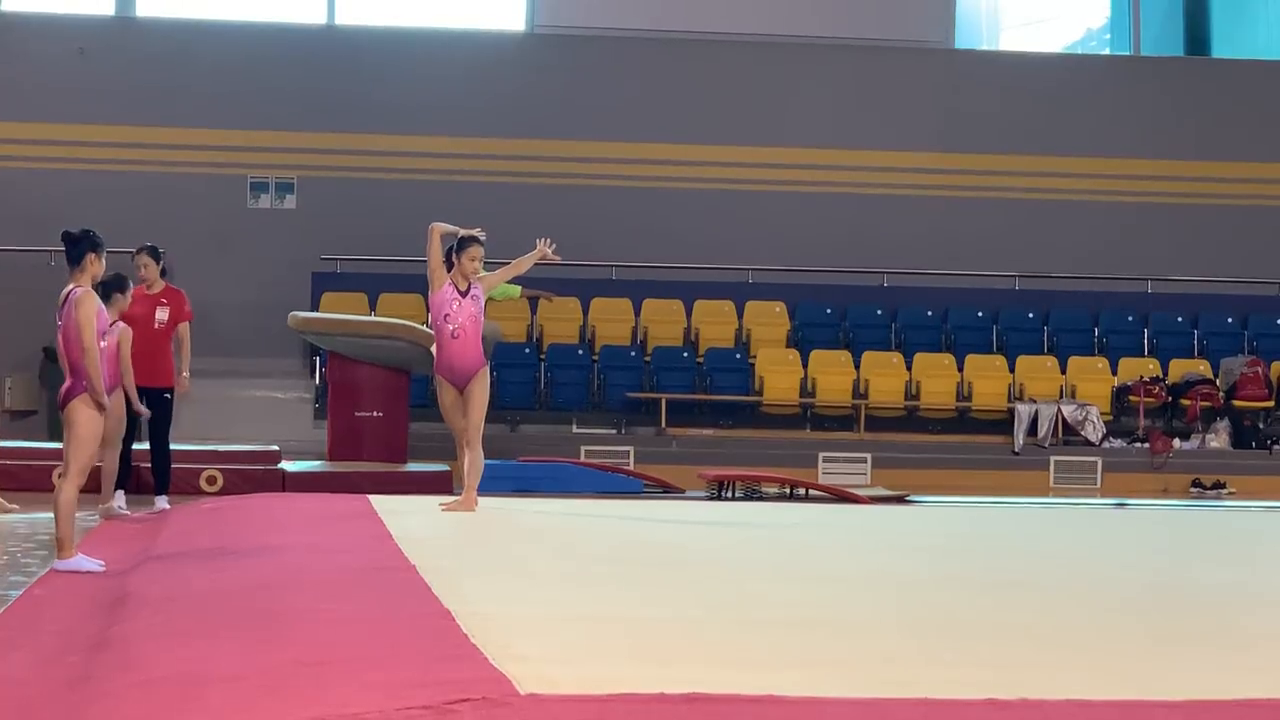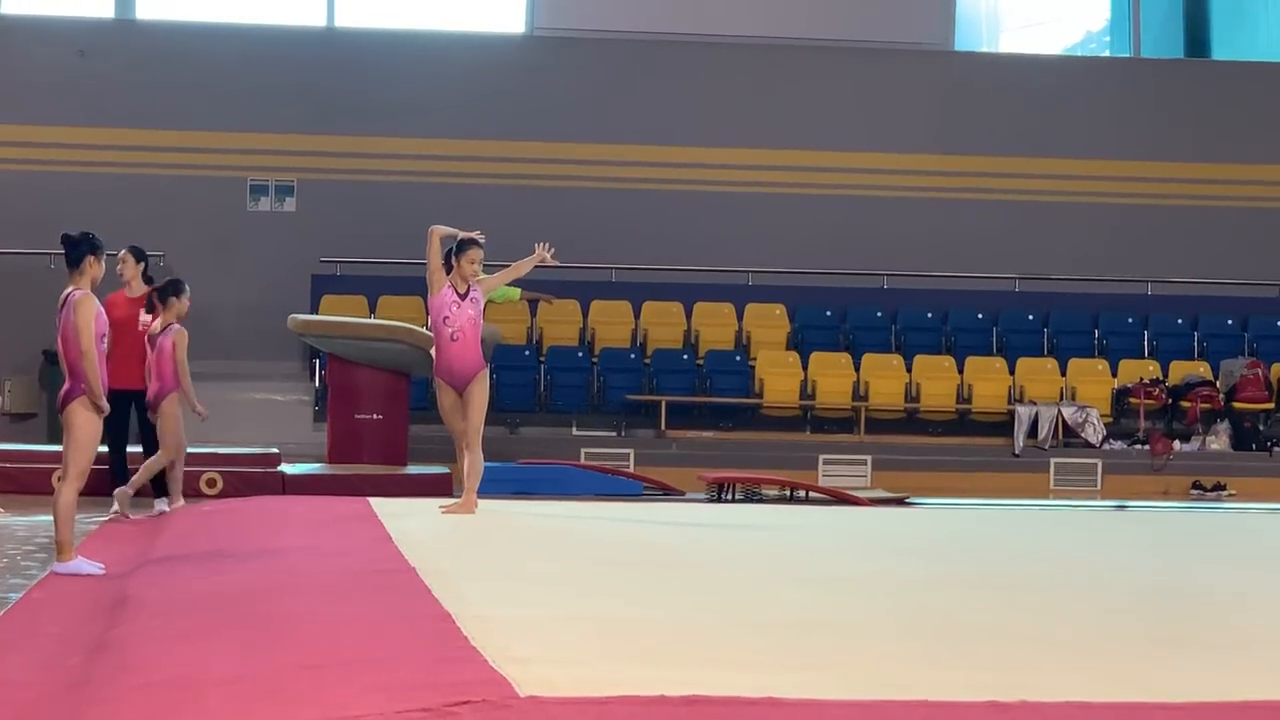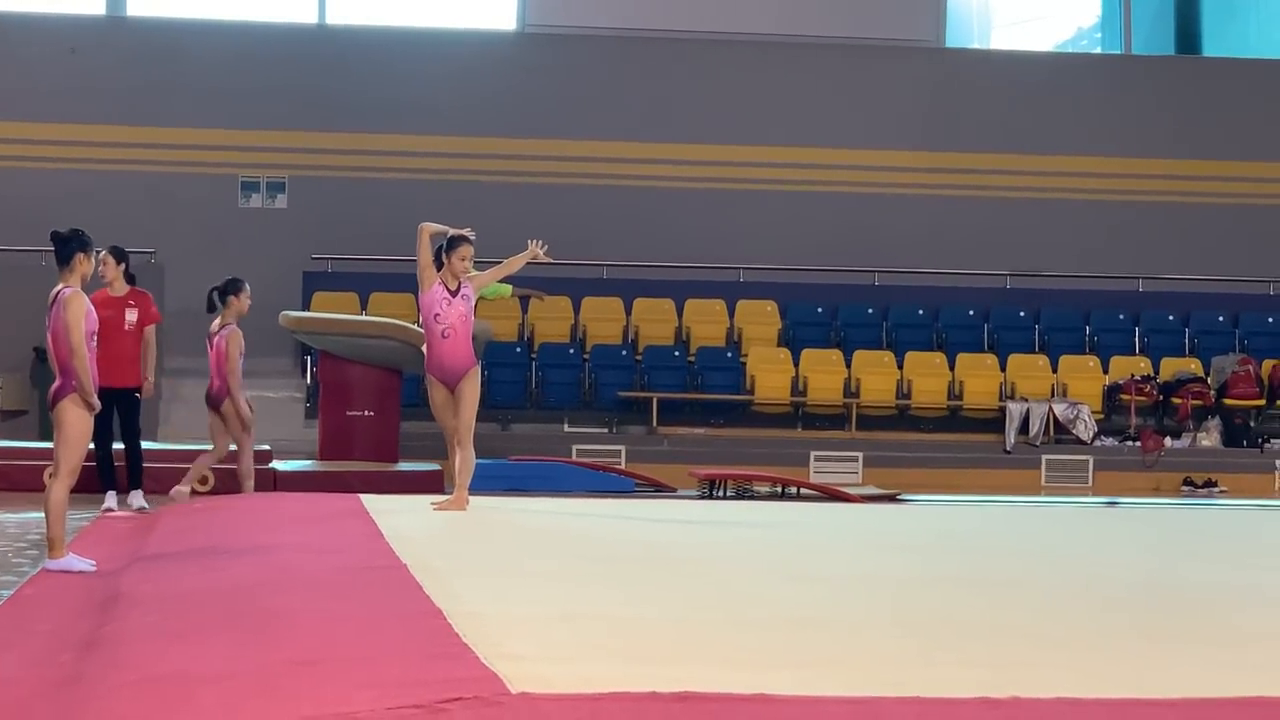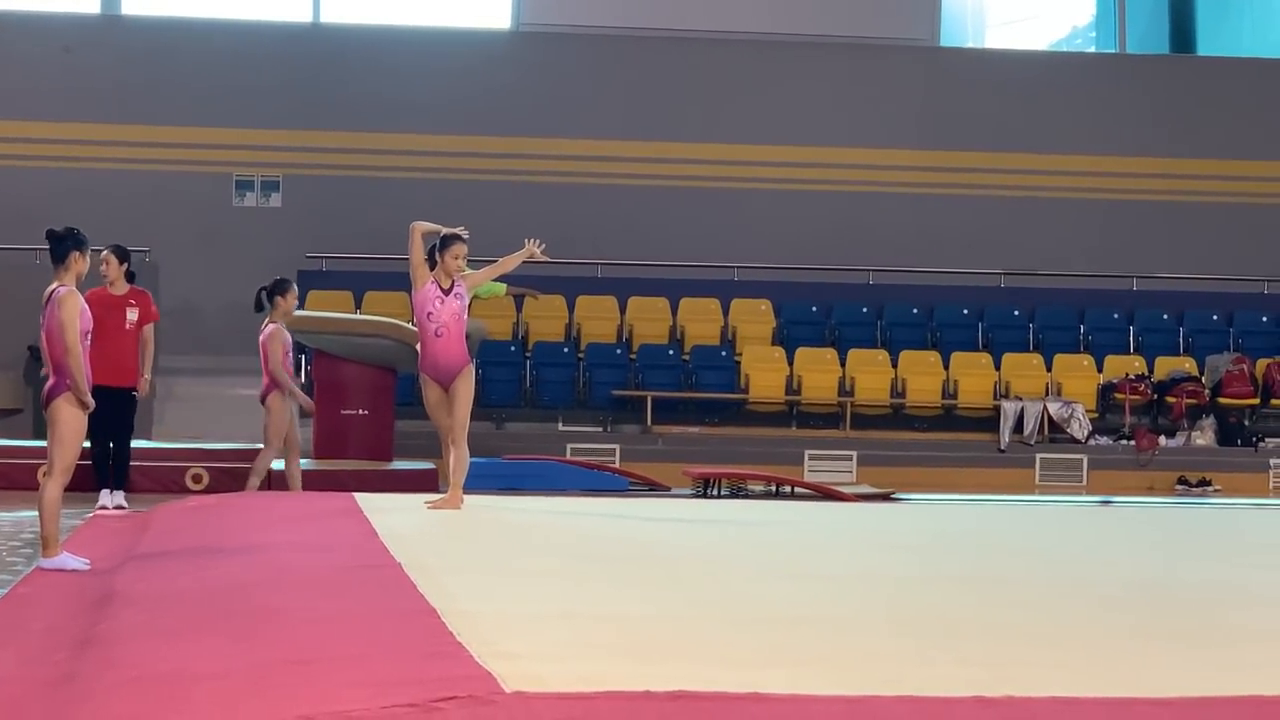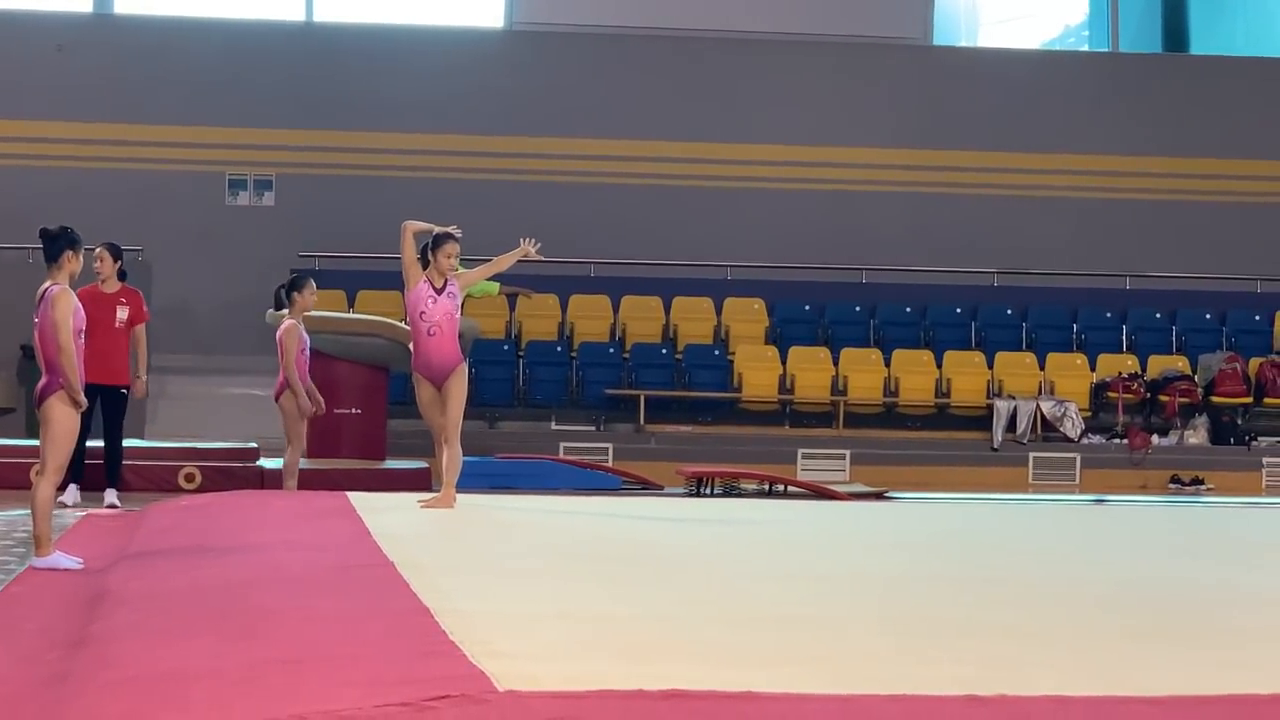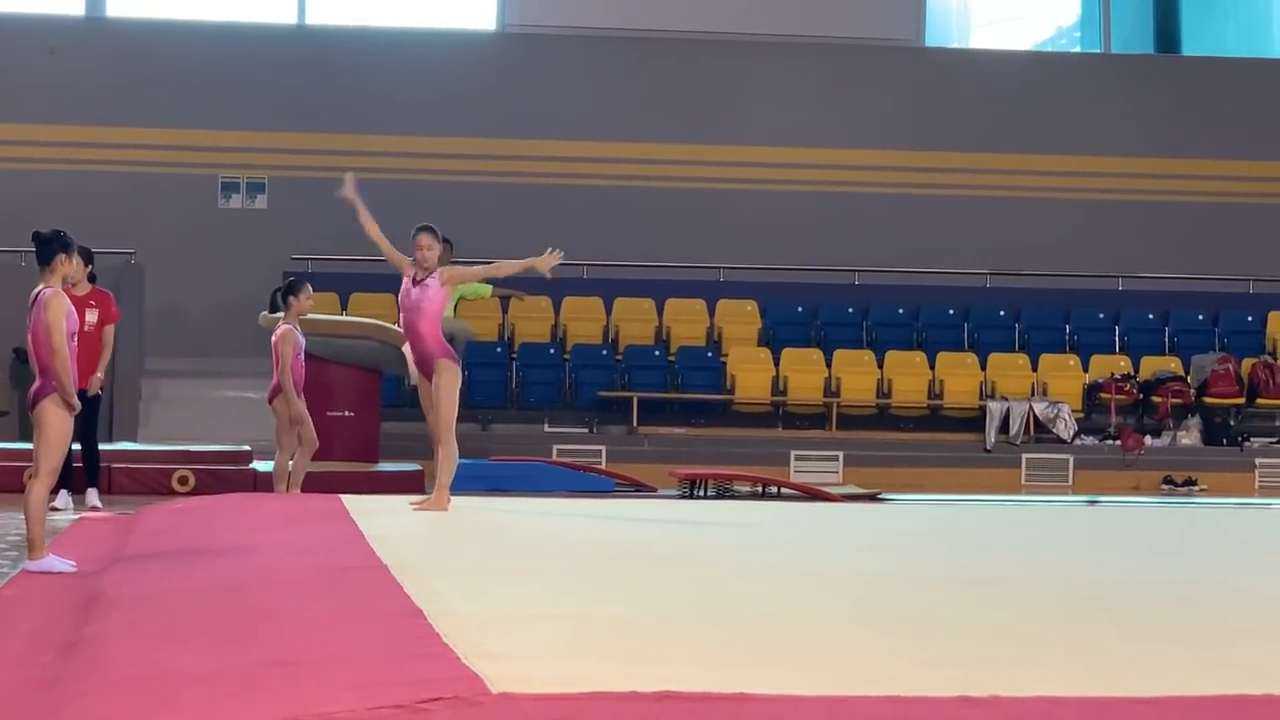
dt=0.5s
person 1, frame 1
left shoulder: (67, 296)
right shoulder: (86, 297)
left elbow: (65, 347)
right elbow: (89, 349)
right wrist: (101, 395)
left hip: (74, 392)
right hip: (85, 395)
left knee: (71, 477)
right knee: (74, 477)
left ankle: (67, 551)
right ankle: (65, 554)
person 1, frame 2
left shoulder: (67, 298)
right shoulder: (85, 299)
left elbow: (66, 350)
right elbow: (87, 352)
right wrist: (99, 398)
left hip: (73, 395)
right hip: (84, 398)
left knee: (71, 480)
right knee: (72, 480)
left ankle: (67, 554)
right ankle: (65, 557)
person 1, frame 3
left shoulder: (57, 295)
right shoulder: (75, 297)
right elbow: (77, 350)
right wrist: (90, 396)
left hip: (64, 392)
right hip: (74, 395)
left knee: (62, 477)
right knee: (64, 477)
left ankle: (59, 551)
right ankle: (56, 554)
person 1, frame 4
left shoulder: (51, 294)
right shoulder: (69, 296)
left elbow: (48, 346)
right elbow: (72, 349)
right wrist: (84, 394)
left hip: (58, 391)
right hip: (68, 394)
left knee: (56, 475)
right knee: (58, 476)
left ankle: (52, 549)
right ankle: (50, 552)
person 1, frame 5
left shoulder: (45, 293)
right shoulder: (63, 294)
left elbow: (42, 343)
right elbow: (65, 348)
right wrist: (77, 394)
left hip: (50, 390)
right hip: (61, 393)
left knee: (48, 474)
right knee: (50, 475)
left ankle: (46, 548)
right ankle: (43, 552)
person 1, frame 6
left shoulder: (38, 295)
right shoulder: (56, 297)
left elbow: (36, 347)
right elbow: (59, 351)
right wrist: (71, 396)
left hip: (43, 392)
right hip: (54, 396)
left knee: (42, 477)
right knee: (44, 478)
left ankle: (38, 551)
right ankle: (36, 555)
person 2, frame 1
left shoulder: (481, 286)
right shoulder: (439, 281)
left elbow: (514, 269)
right elbow: (435, 230)
left wrist: (538, 254)
right wrist: (462, 232)
left hip: (475, 370)
right hip: (446, 373)
left knee: (473, 437)
right knee: (460, 438)
left ankle: (469, 497)
right ankle: (466, 494)
person 2, frame 2
left shoulder: (481, 288)
right shoulder: (438, 283)
left elbow: (514, 272)
right elbow: (435, 232)
left wrist: (538, 258)
right wrist: (461, 235)
left hip: (475, 373)
right hip: (445, 375)
left knee: (472, 440)
right knee: (459, 441)
left ankle: (469, 499)
right ankle: (467, 496)
person 2, frame 3
left shoulder: (471, 285)
right shoulder: (429, 280)
left elbow: (505, 269)
right elbow: (424, 229)
left wrist: (530, 254)
right wrist: (451, 232)
left hip: (466, 370)
right hip: (436, 373)
left knee: (464, 437)
right knee: (451, 438)
left ankle: (460, 495)
right ankle: (457, 493)
person 2, frame 4
left shoulder: (465, 283)
right shoulder: (422, 280)
left elbow: (500, 267)
right elbow: (416, 228)
left wrist: (527, 253)
right wrist: (444, 231)
left hip: (460, 368)
right hip: (430, 371)
left knee: (458, 436)
right knee: (445, 437)
left ankle: (455, 494)
right ankle: (451, 492)
person 2, frame 5
left shoulder: (458, 283)
right shoulder: (415, 279)
left elbow: (494, 266)
right elbow: (407, 228)
left wrist: (523, 251)
right wrist: (436, 229)
left hip: (453, 367)
right hip: (423, 370)
left knee: (451, 435)
right knee: (438, 436)
left ankle: (448, 493)
right ankle: (443, 491)
person 2, frame 6
left shoulder: (446, 276)
right shoulder: (408, 270)
left elbow: (490, 270)
right elbow: (377, 235)
left wrist: (532, 263)
right wrist: (355, 199)
left hip: (442, 360)
right hip: (423, 363)
left knee: (445, 431)
right knee: (436, 432)
left ankle: (441, 494)
right ankle: (437, 490)
person 3, frame 1
left shoulder: (175, 297)
right shoulder: (128, 297)
left elbow: (183, 338)
left wrist: (184, 372)
left hip: (161, 380)
left knee: (159, 439)
right knee: (124, 437)
left ankle: (161, 496)
right ankle: (119, 493)
person 3, frame 2
right shoulder: (112, 301)
right elbow: (106, 342)
left hip: (146, 383)
right hip: (116, 383)
left knee: (151, 442)
right knee: (116, 443)
left ankle: (160, 498)
person 3, frame 3
left shoulder: (142, 299)
right shoulder: (94, 301)
left elbow: (149, 341)
left wrist: (149, 376)
left hip: (130, 382)
right hip: (99, 381)
left knee: (131, 437)
right knee: (102, 440)
left ankle: (136, 492)
right ankle: (110, 493)
person 3, frame 4
left shoulder: (142, 298)
right shoulder: (92, 298)
left elbow: (148, 340)
left wrist: (145, 375)
left hip: (127, 381)
right hip: (97, 379)
left knee: (122, 438)
right knee: (99, 438)
left ankle: (119, 492)
right ankle: (104, 491)
person 3, frame 5
left shoulder: (133, 297)
right shoulder: (83, 295)
left elbow: (140, 339)
left wrist: (141, 375)
left hip: (117, 379)
right hip: (85, 376)
left knee: (113, 436)
right knee: (78, 433)
left ankle: (111, 491)
right ankle: (72, 487)
person 3, frame 6
left shoulder: (103, 299)
left elbow: (108, 341)
left wrist: (99, 373)
left hip: (89, 380)
left knee: (88, 436)
left ankle: (92, 490)
right ankle: (63, 492)
person 4, frame 1
right shoulder: (122, 330)
right elbow: (125, 371)
right wrist: (137, 404)
right hip: (111, 393)
left knee: (108, 446)
right knee: (112, 449)
right ankle: (106, 503)
person 4, frame 2
left shoulder: (153, 329)
right shoulder: (178, 332)
left elbow: (149, 367)
right elbow: (182, 373)
right wrist: (195, 404)
left hip: (155, 394)
right hip: (169, 396)
left knee: (178, 450)
right knee: (169, 453)
left ankle: (176, 501)
right ankle: (127, 490)
person 4, frame 3
left shoulder: (215, 328)
right shoulder: (234, 333)
right elbow: (232, 373)
left wrist: (243, 397)
right wrist: (242, 407)
left hip: (214, 393)
right hip: (227, 395)
left knee: (219, 449)
right knee: (246, 447)
left ankle: (182, 488)
person 4, frame 4
left shoulder: (274, 327)
right shoulder: (276, 331)
right elbow: (276, 369)
left wrist: (293, 395)
right wrist: (299, 394)
left hip: (280, 394)
right hip: (277, 394)
left knee: (294, 448)
right knee: (272, 448)
right ankle: (249, 494)
person 4, frame 5
left shoulder: (297, 325)
right shoulder: (291, 326)
right elbow: (288, 365)
left wrist: (315, 394)
right wrist: (302, 396)
left hip: (297, 392)
right hip: (291, 392)
left knee: (297, 447)
right knee: (296, 446)
person 4, frame 6
left shoulder: (294, 328)
right shoulder: (286, 331)
right elbow: (284, 370)
left wrist: (299, 400)
right wrist: (293, 403)
left hip: (293, 395)
right hip: (284, 395)
left knee: (310, 444)
right knee: (286, 450)
left ankle: (294, 490)
